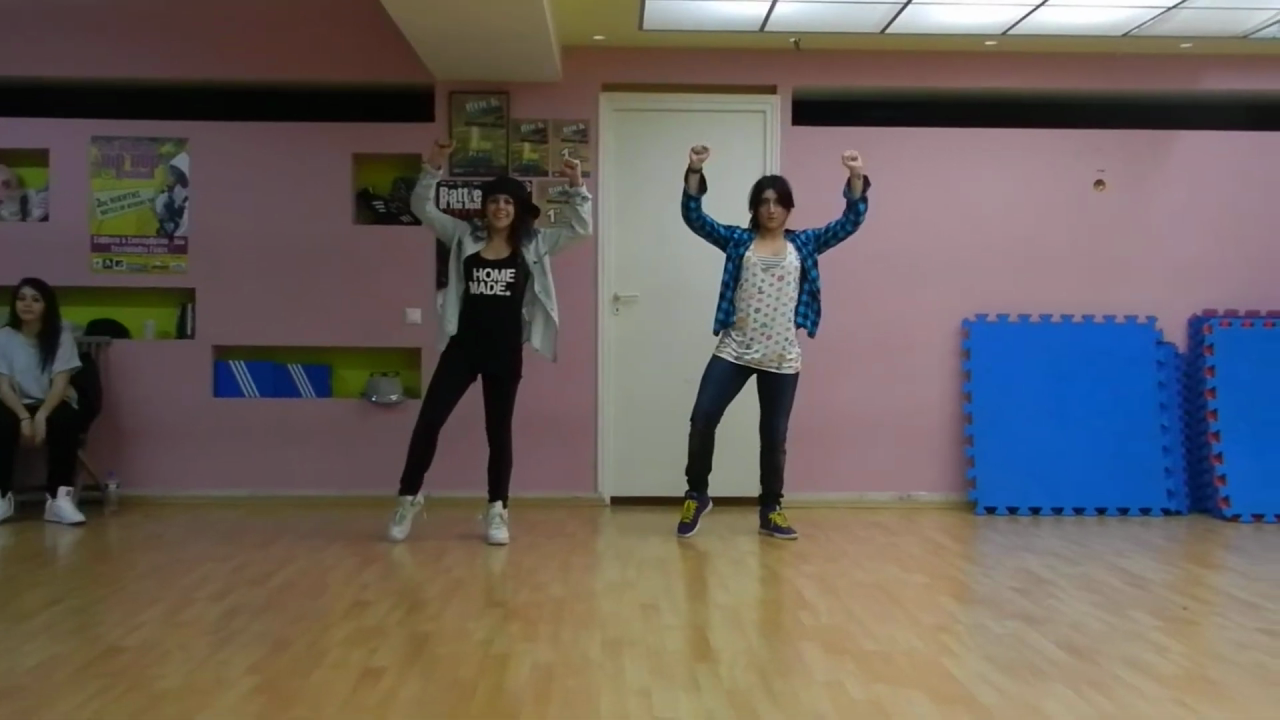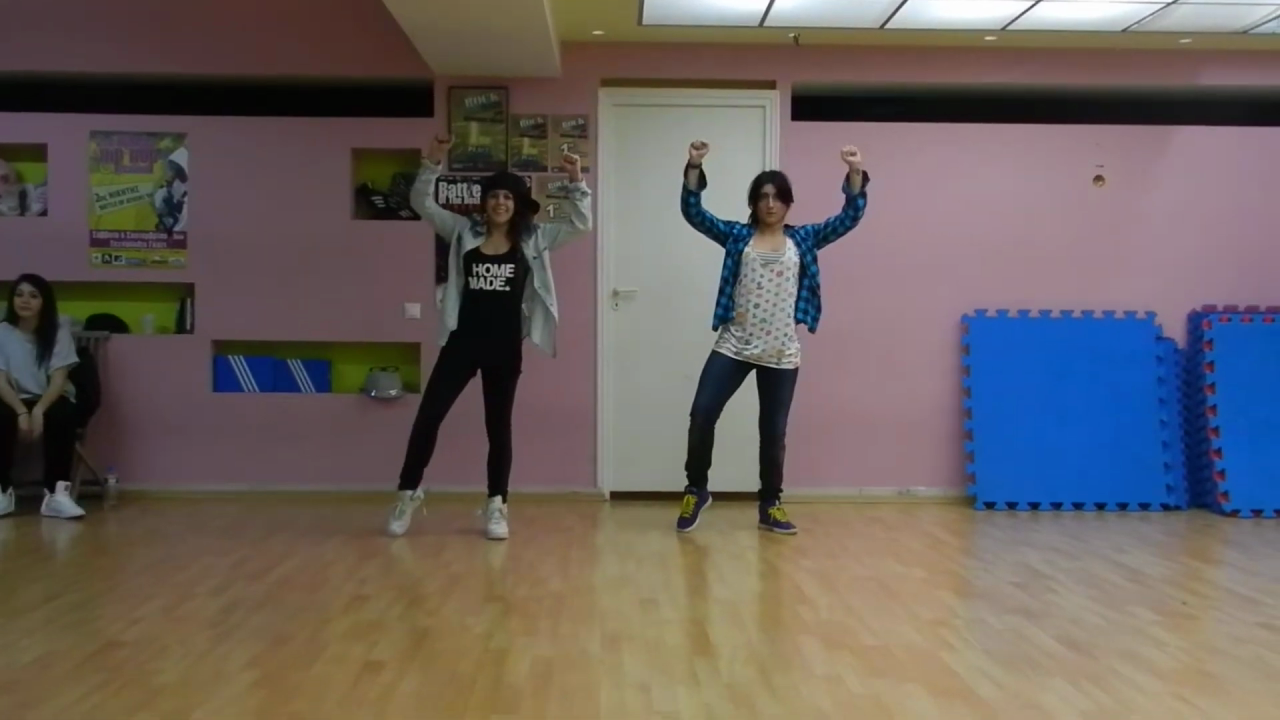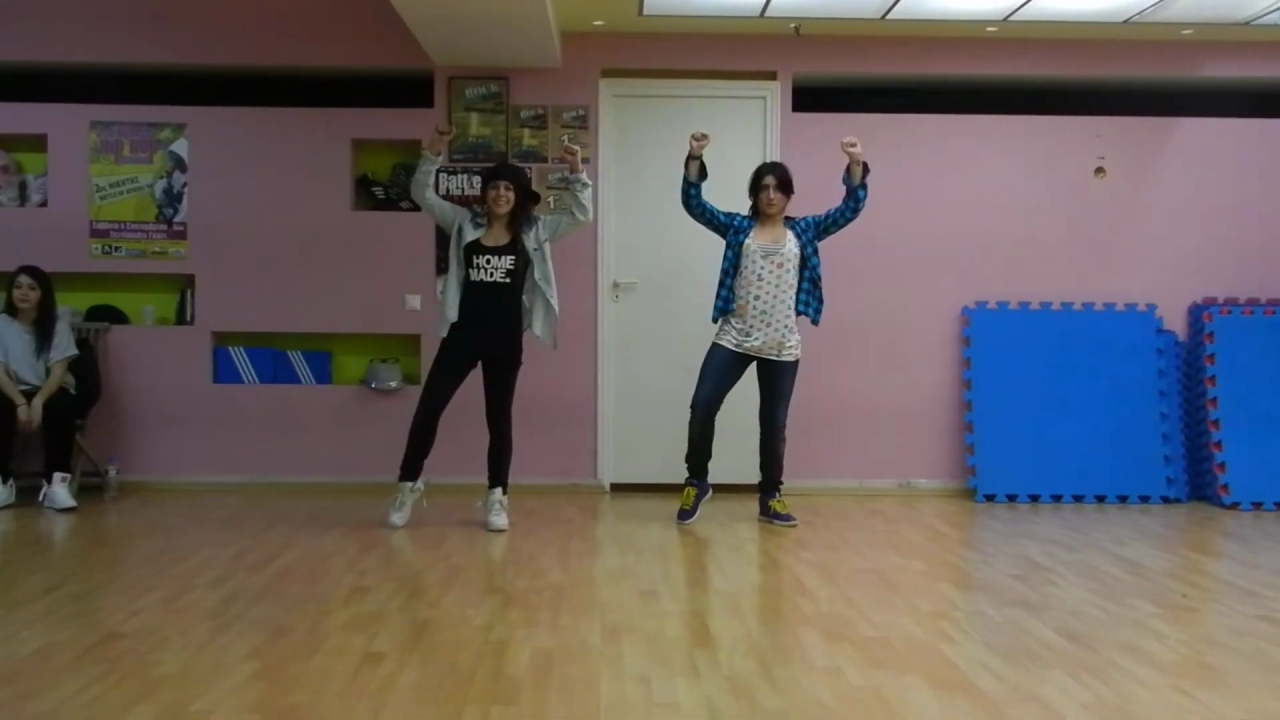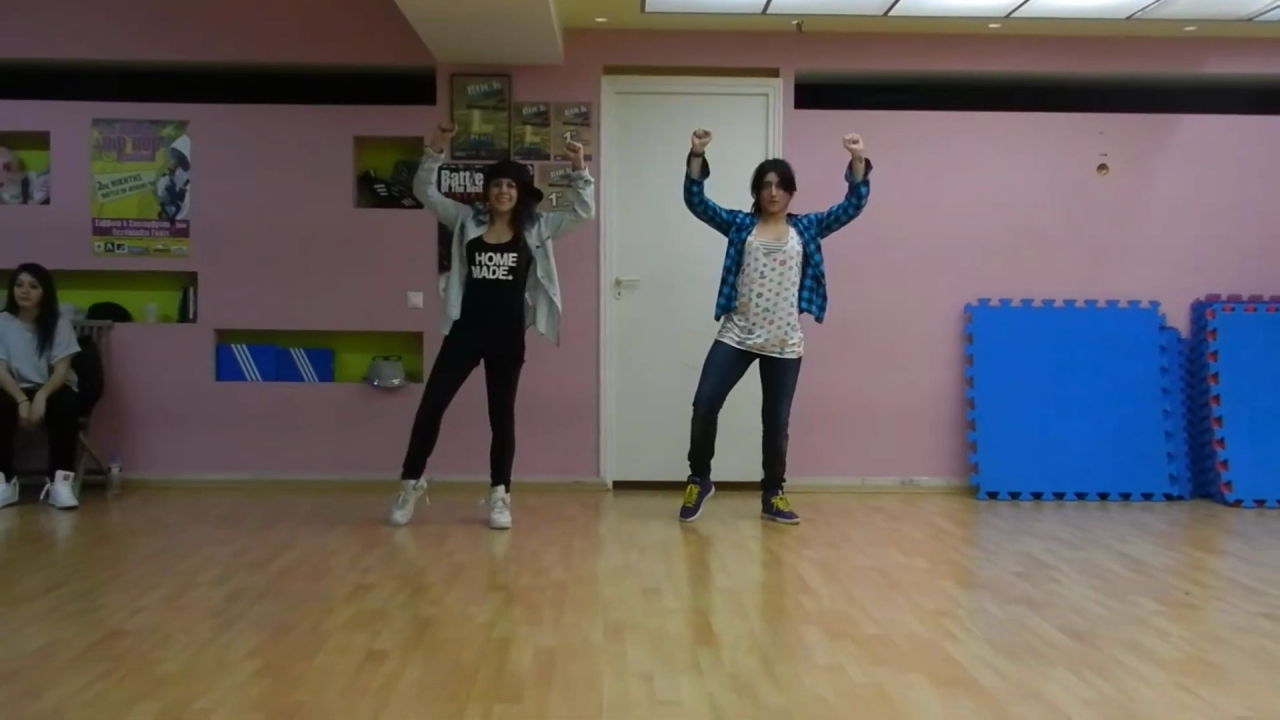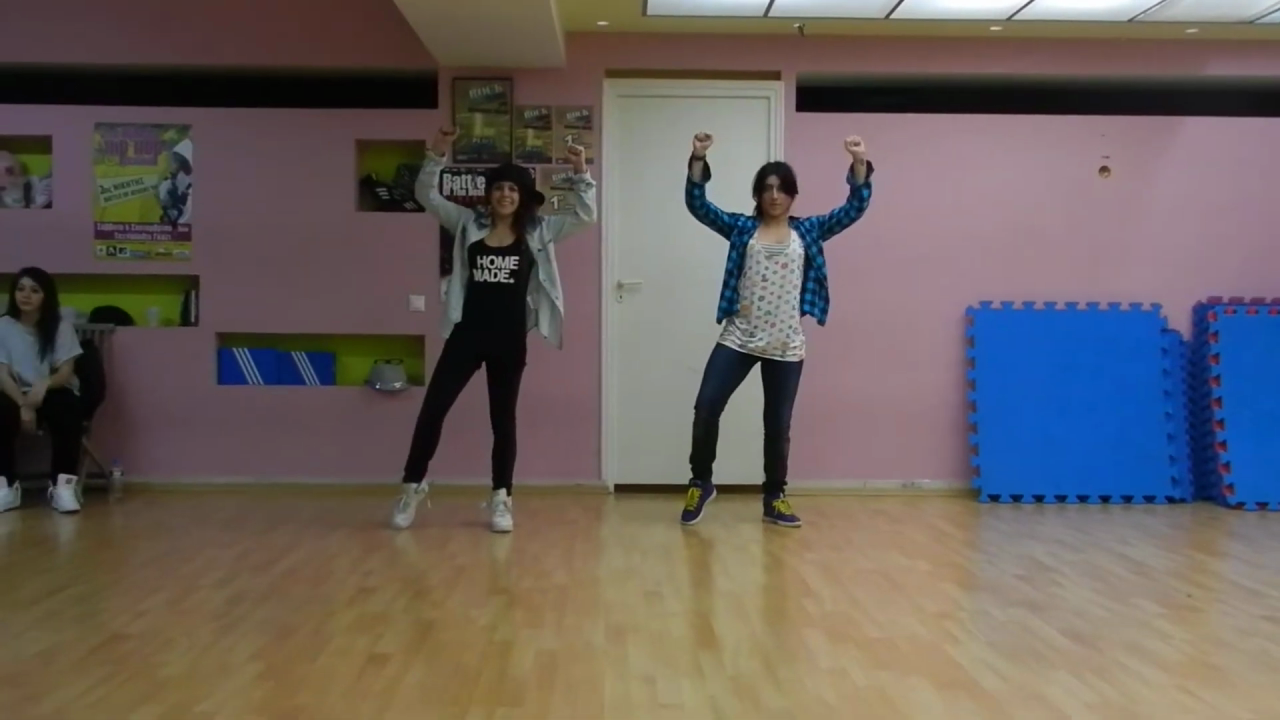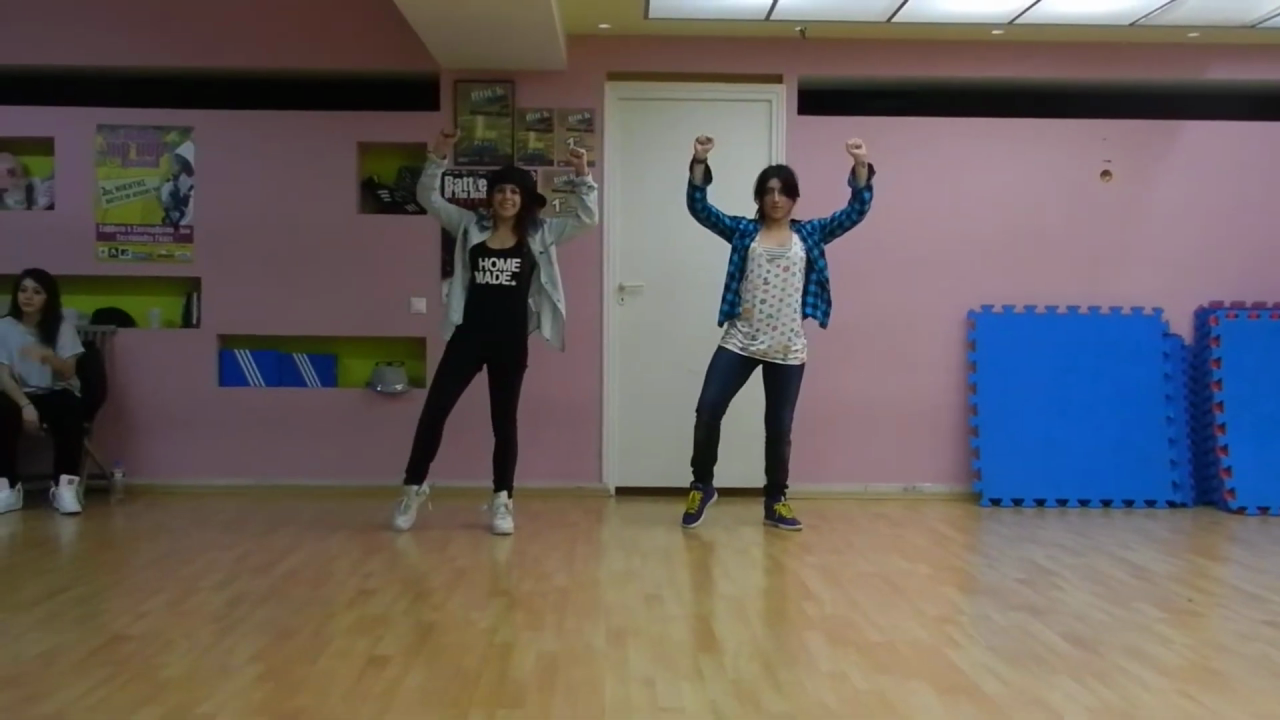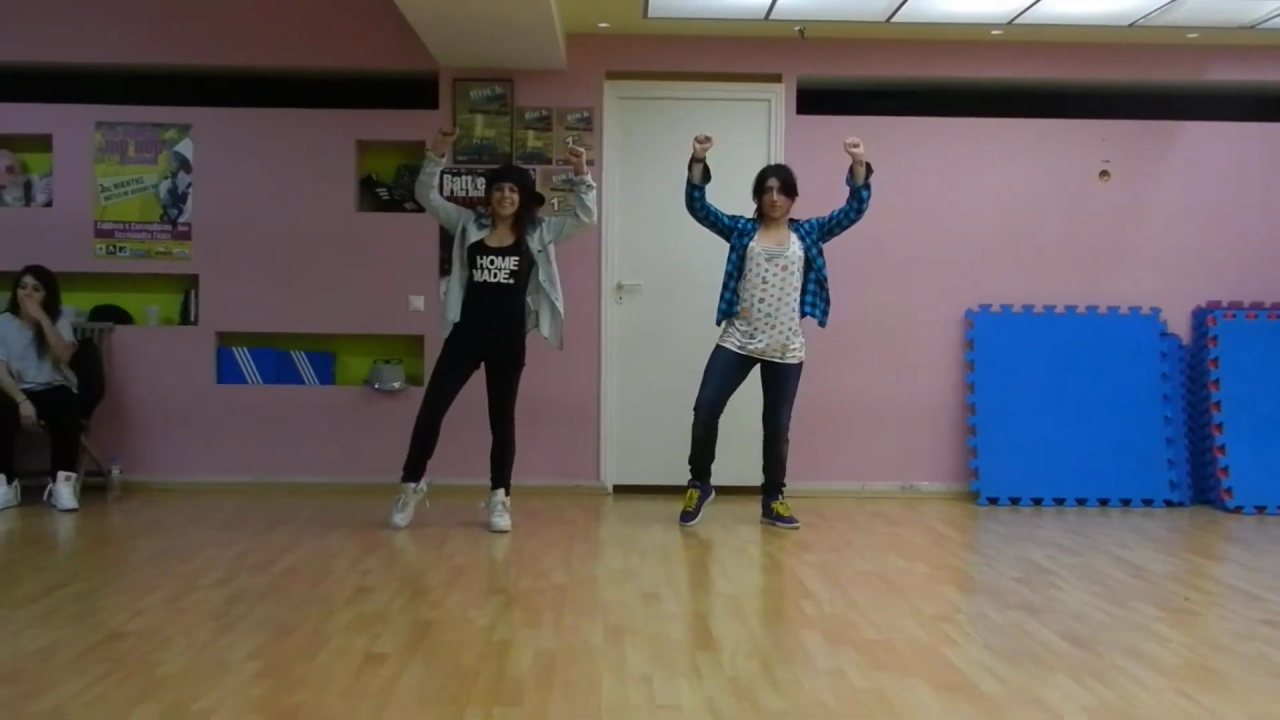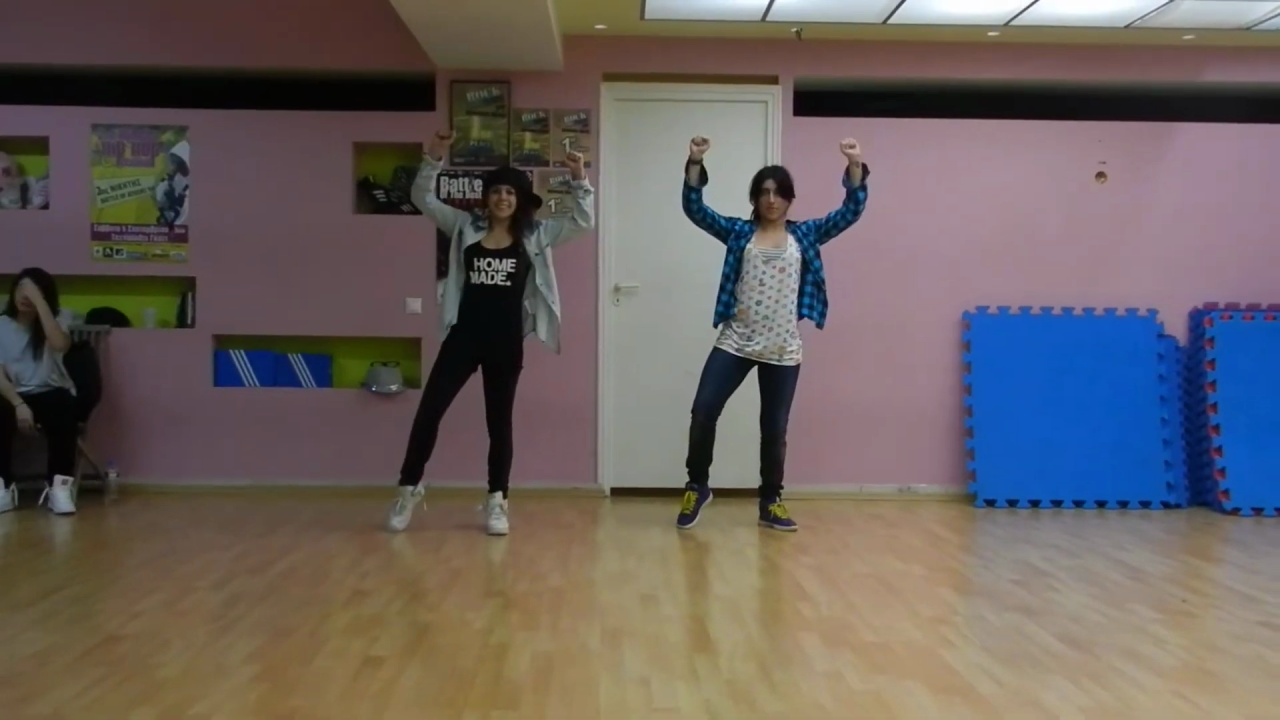
dt=0.1s
person 1, frame 1
left shoulder: (533, 244)
right shoulder: (464, 237)
left elbow: (580, 227)
right elbow: (423, 208)
left wrist: (576, 186)
right wrist: (433, 168)
left hip: (505, 351)
right hip: (463, 346)
left knee: (499, 431)
right knee: (428, 421)
left ankle: (497, 512)
right ankle: (409, 499)
person 1, frame 2
left shoulder: (533, 240)
right shoulder: (464, 232)
left elbow: (580, 223)
right elbow: (422, 203)
left wrist: (576, 182)
right wrist: (431, 164)
left hip: (505, 346)
right hip: (463, 341)
left knee: (498, 426)
right knee: (427, 416)
left ankle: (496, 507)
right ankle: (408, 495)
person 1, frame 3
left shoulder: (534, 231)
right shoulder: (464, 223)
left elbow: (581, 214)
right elbow: (423, 194)
left wrist: (577, 173)
right wrist: (432, 155)
left hip: (505, 337)
right hip: (464, 332)
left knee: (499, 418)
right knee: (428, 408)
left ankle: (497, 499)
right ankle: (408, 486)
person 1, frame 4
left shoulder: (537, 229)
right shoulder: (467, 221)
left elbow: (583, 211)
right elbow: (425, 192)
left wrist: (579, 170)
right wrist: (435, 152)
left hip: (508, 335)
right hip: (466, 330)
left knee: (502, 415)
right knee: (431, 405)
left ankle: (500, 496)
right ankle: (411, 484)
person 1, frame 5
left shoulder: (538, 231)
right shoulder: (469, 224)
left elbow: (585, 214)
right elbow: (427, 195)
left wrist: (581, 173)
right wrist: (436, 156)
left hip: (509, 338)
right hip: (467, 333)
left knee: (503, 418)
right knee: (432, 408)
left ankle: (501, 500)
right ankle: (412, 487)
person 1, frame 6
left shoulder: (539, 234)
right shoulder: (471, 226)
left elbow: (586, 217)
right elbow: (429, 198)
left wrist: (582, 176)
right wrist: (438, 158)
left hip: (511, 341)
right hip: (469, 335)
left knee: (504, 421)
right knee: (434, 411)
left ankle: (502, 502)
right ankle: (413, 489)
person 1, frame 7
left shoulder: (538, 232)
right shoulder: (469, 224)
left elbow: (585, 216)
right elbow: (427, 196)
left wrist: (581, 175)
right wrist: (437, 157)
left hip: (508, 339)
right hip: (466, 333)
left knee: (502, 419)
right knee: (431, 408)
left ankle: (499, 499)
right ankle: (411, 486)
person 1, frame 8
left shoulder: (535, 235)
right shoulder: (466, 227)
left elbow: (582, 222)
right elbow: (425, 199)
left wrist: (579, 181)
right wrist: (433, 159)
left hip: (505, 342)
right hip: (464, 337)
left knee: (500, 422)
right knee: (429, 412)
left ankle: (497, 503)
right ankle: (408, 490)
person 2, frame 1
left shoulder: (804, 244)
right shoulder: (737, 240)
left elbow: (850, 222)
right elbow: (693, 217)
left wrist: (856, 177)
right wrist: (695, 171)
left hip: (782, 358)
right hip: (735, 351)
left knee: (774, 436)
right knee: (702, 419)
left ankle: (770, 510)
right ankle: (697, 496)
person 2, frame 2
left shoulder: (803, 239)
right shoulder: (737, 236)
left elbow: (849, 217)
right elbow: (693, 213)
left wrist: (855, 173)
right wrist: (694, 167)
left hip: (781, 353)
right hip: (734, 346)
left knee: (774, 431)
right knee: (702, 414)
left ankle: (770, 505)
right ankle: (696, 491)
person 2, frame 3
left shoulder: (804, 231)
right shoulder: (738, 227)
left elbow: (850, 209)
right elbow: (693, 204)
left wrist: (856, 164)
right wrist: (695, 158)
left hip: (782, 345)
right hip: (735, 338)
left knee: (774, 423)
right knee: (702, 406)
left ankle: (770, 498)
right ankle: (697, 483)
person 2, frame 4
left shoulder: (806, 228)
right shoulder: (740, 225)
left elbow: (852, 206)
right elbow: (696, 201)
left wrist: (858, 161)
right wrist: (697, 155)
left hip: (785, 343)
right hip: (736, 336)
left knee: (776, 421)
right knee: (704, 404)
left ankle: (773, 495)
right ankle: (699, 481)
person 2, frame 5
left shoulder: (808, 231)
right shoulder: (742, 228)
left elbow: (854, 208)
right elbow: (697, 204)
left wrist: (859, 162)
right wrist: (698, 158)
left hip: (786, 345)
right hip: (738, 338)
left knee: (778, 424)
right knee: (706, 407)
left ankle: (774, 498)
right ankle: (701, 484)
person 2, frame 6
left shoulder: (809, 234)
right shoulder: (743, 231)
left elbow: (856, 211)
right elbow: (699, 208)
left wrist: (861, 166)
right wrist: (699, 162)
left hip: (788, 348)
right hip: (740, 342)
left knee: (780, 427)
right knee: (708, 410)
left ankle: (776, 502)
right ankle: (702, 487)
person 2, frame 7
left shoulder: (808, 233)
right shoulder: (741, 230)
left elbow: (854, 210)
right elbow: (697, 207)
left wrist: (858, 164)
right wrist: (698, 161)
left hip: (785, 347)
right hip: (738, 341)
left knee: (777, 426)
right knee: (706, 409)
left ankle: (773, 500)
right ankle: (699, 485)
person 2, frame 8
left shoulder: (805, 235)
right shoulder: (738, 232)
left elbow: (851, 211)
right elbow: (694, 209)
left wrist: (854, 165)
right wrist: (695, 163)
left hip: (783, 350)
right hip: (736, 343)
left knee: (774, 427)
right knee: (703, 412)
left ankle: (771, 502)
right ankle: (697, 488)
person 3, frame 1
left shoulder: (62, 337)
left elbow: (60, 384)
left wrist: (41, 416)
right wrist: (24, 417)
left hip: (53, 404)
left knee: (65, 423)
left ankle: (61, 498)
person 3, frame 2
left shoulder: (59, 333)
left elbow: (58, 380)
left wrist: (39, 410)
right wrist: (21, 412)
left hip: (51, 400)
left knee: (63, 417)
left ankle: (58, 493)
person 3, frame 3
left shoulder: (57, 325)
left elbow: (58, 372)
left wrist: (38, 401)
right wrist: (20, 403)
left hip: (50, 391)
left knee: (62, 409)
left ankle: (56, 484)
person 3, frame 4
left shoulder: (59, 323)
left elbow: (62, 370)
left wrist: (41, 396)
right wrist: (22, 400)
left hip: (51, 389)
left knee: (66, 406)
left ankle: (61, 482)
person 3, frame 5
left shoulder: (61, 326)
left elbow: (66, 372)
left wrist: (45, 383)
right wrist: (22, 403)
left hip: (53, 391)
left knee: (69, 410)
left ankle: (63, 485)
person 3, frame 6
left shoulder: (62, 327)
left elbow: (69, 371)
left wrist: (47, 355)
right wrist: (25, 405)
left hip: (55, 394)
left knee: (70, 411)
left ankle: (65, 487)
person 3, frame 7
left shoulder: (59, 321)
left elbow: (64, 355)
left wrist: (42, 318)
right wrist: (22, 401)
left hip: (53, 390)
left knee: (68, 409)
left ankle: (63, 483)
person 3, frame 8
left shoulder: (56, 320)
left elbow: (60, 344)
left wrist: (39, 300)
left hip: (50, 393)
left knee: (65, 411)
left ankle: (60, 486)
